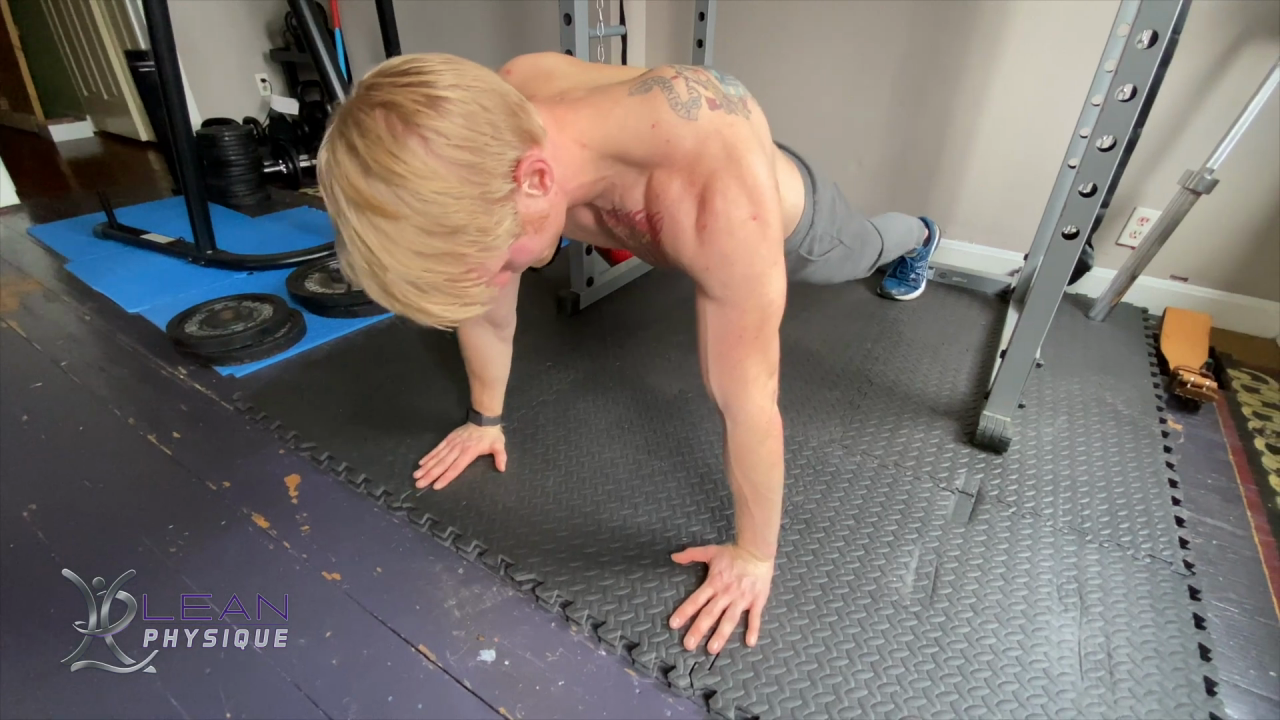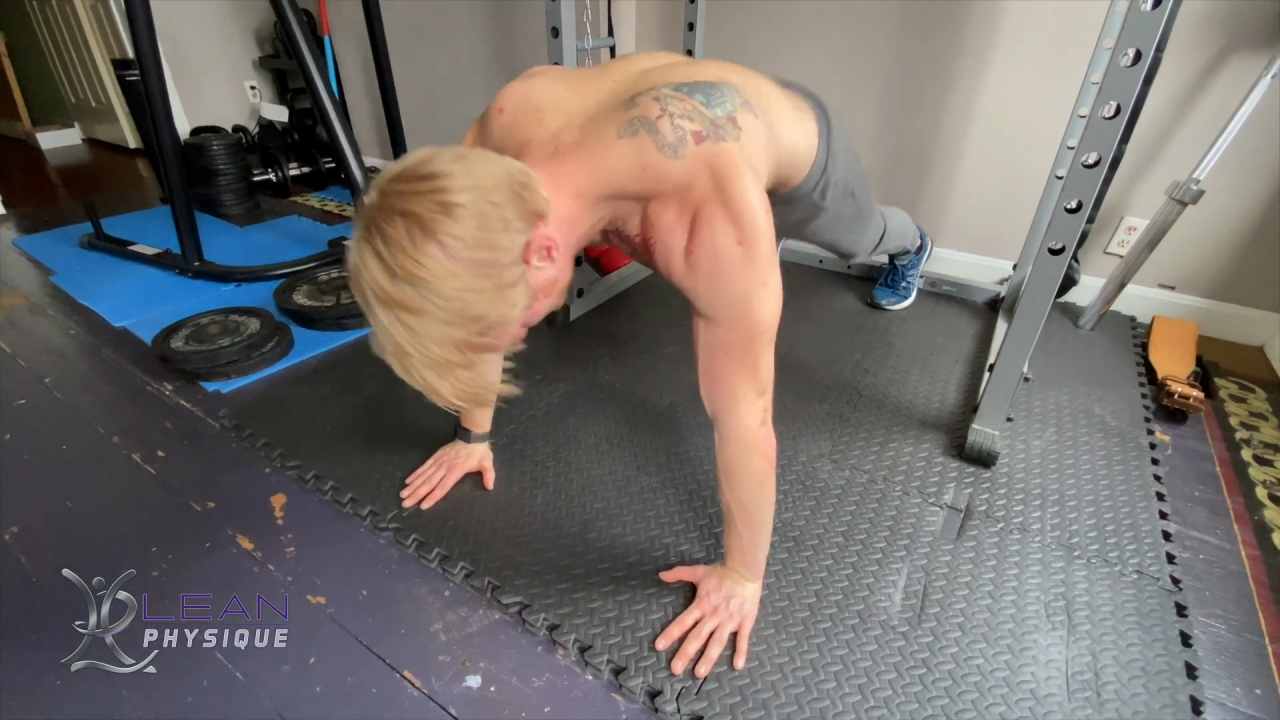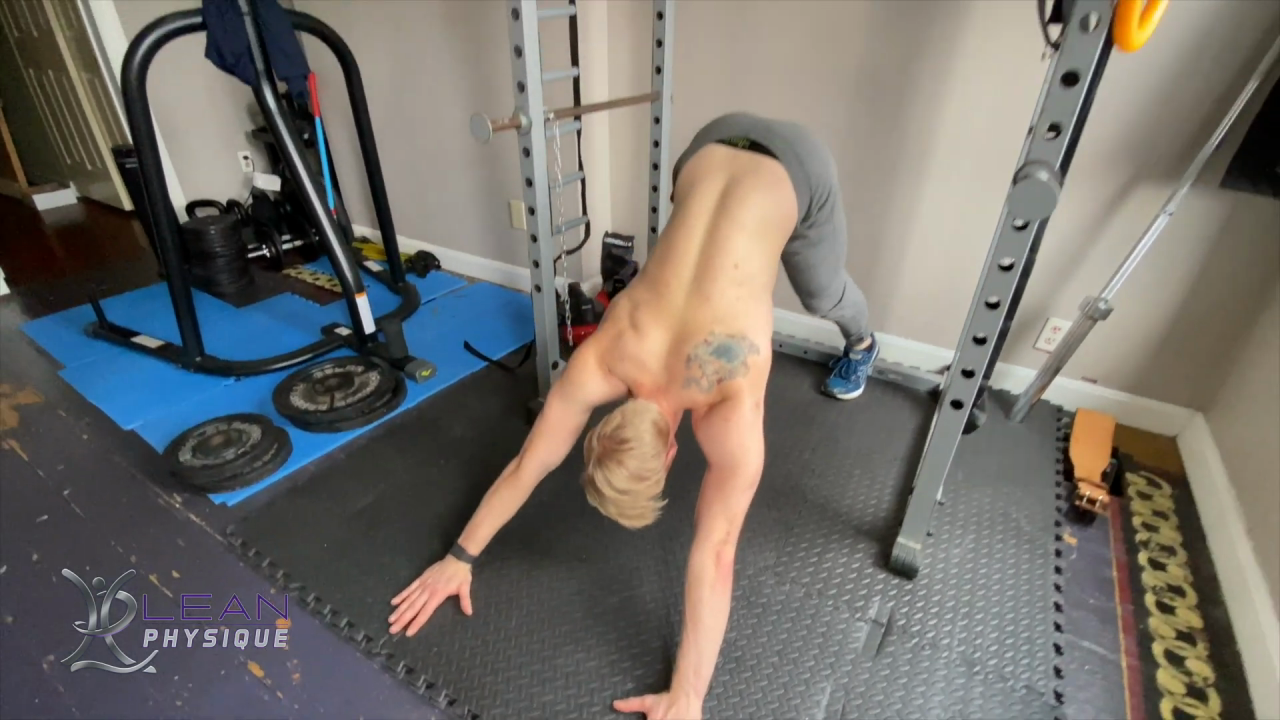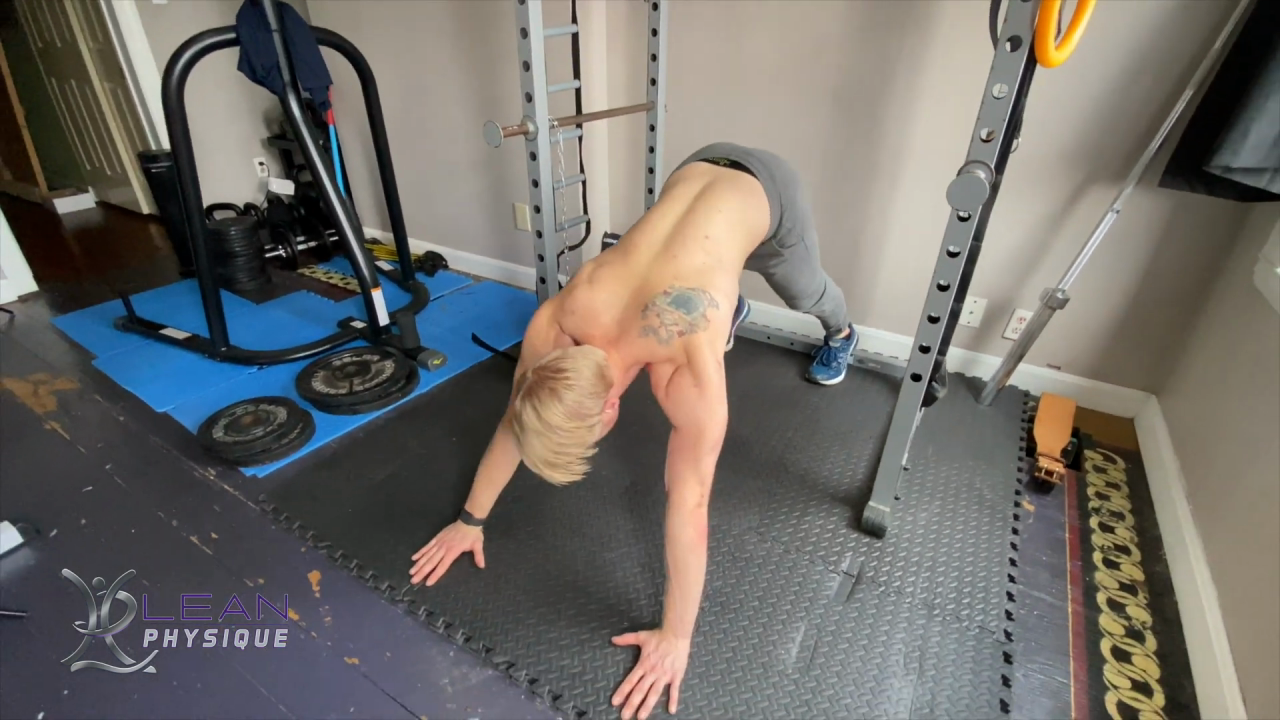
dt=1s
person 1, frame 1
left shoulder: (711, 193)
right shoulder: (489, 139)
left elbow: (748, 403)
right elbow: (486, 308)
left wrist: (753, 556)
right wrist: (486, 419)
left hip: (787, 222)
right hip: (682, 217)
left knee: (862, 250)
left ankle: (916, 235)
person 1, frame 2
left shoulder: (715, 223)
right shoulder: (486, 160)
left elbow: (744, 417)
right elbow: (467, 306)
left wrist: (742, 577)
right wrist: (471, 435)
left hip: (797, 158)
left knee: (859, 238)
left ankle: (909, 242)
person 1, frame 3
left shoulder: (728, 405)
right shoulder: (602, 361)
left elbow: (715, 549)
right elbow: (529, 462)
right wrist: (459, 557)
left hip: (794, 167)
right hip: (719, 148)
left knee: (822, 294)
left ankle: (860, 343)
person 1, frame 4
left shoulder: (687, 367)
right shoulder: (554, 324)
left elbow: (689, 502)
right elbow: (513, 423)
left wrist: (676, 637)
right wrist: (470, 519)
left hip: (766, 193)
right hip: (700, 171)
left knee: (804, 292)
left ankle: (840, 333)
